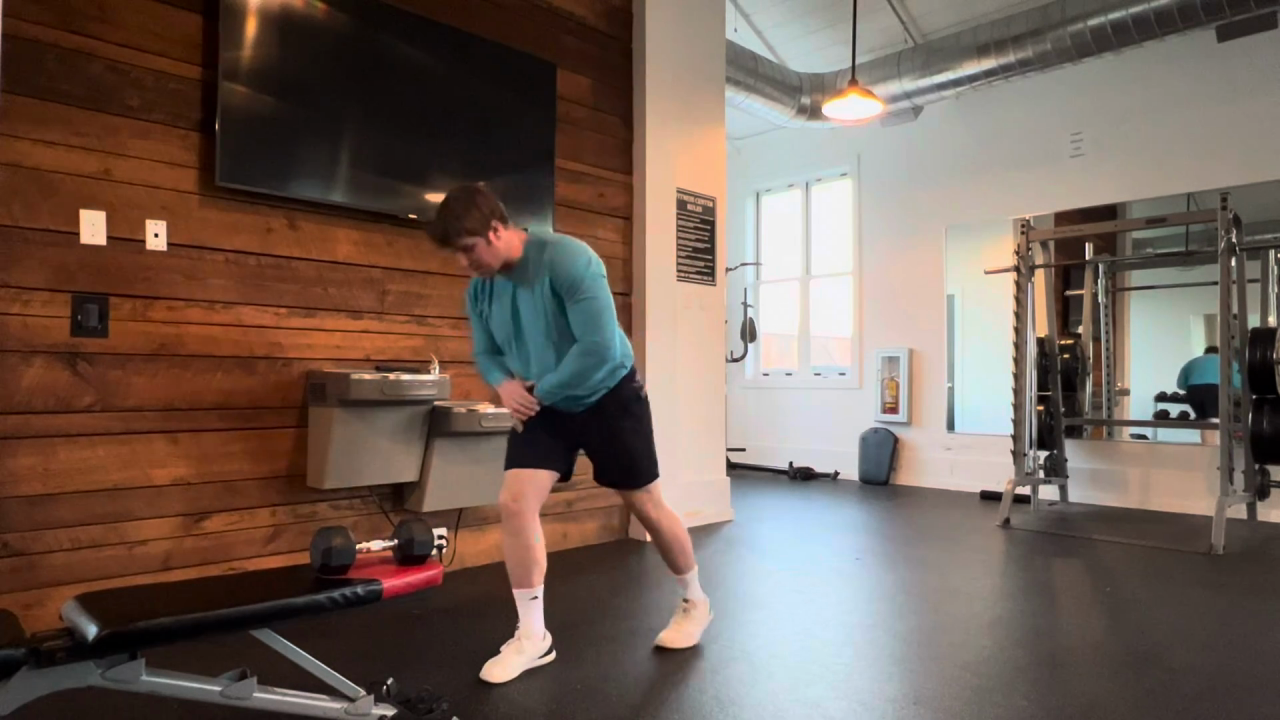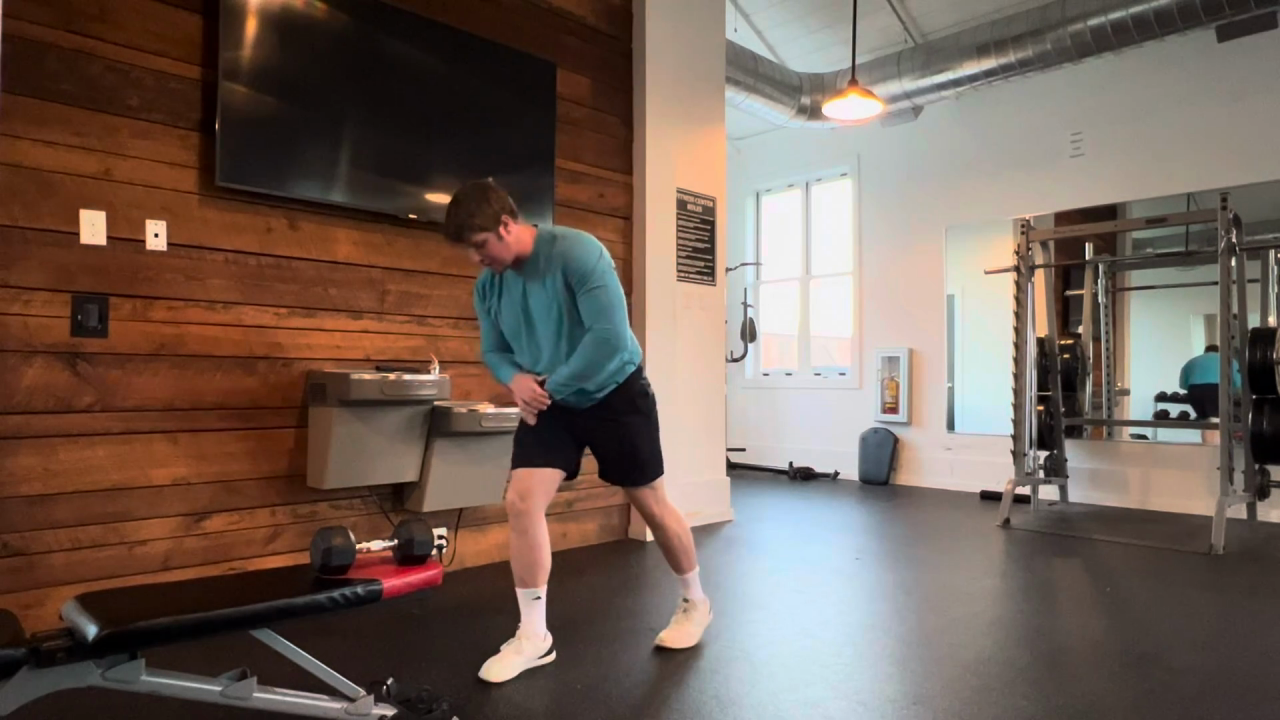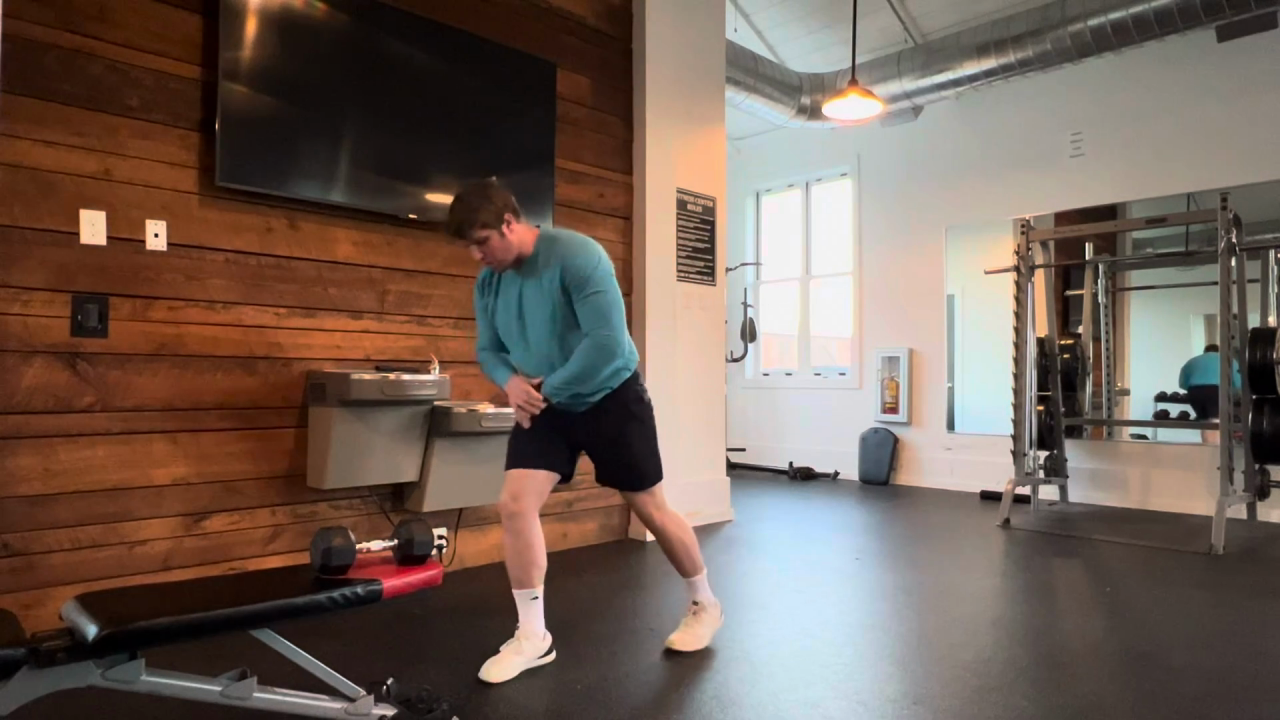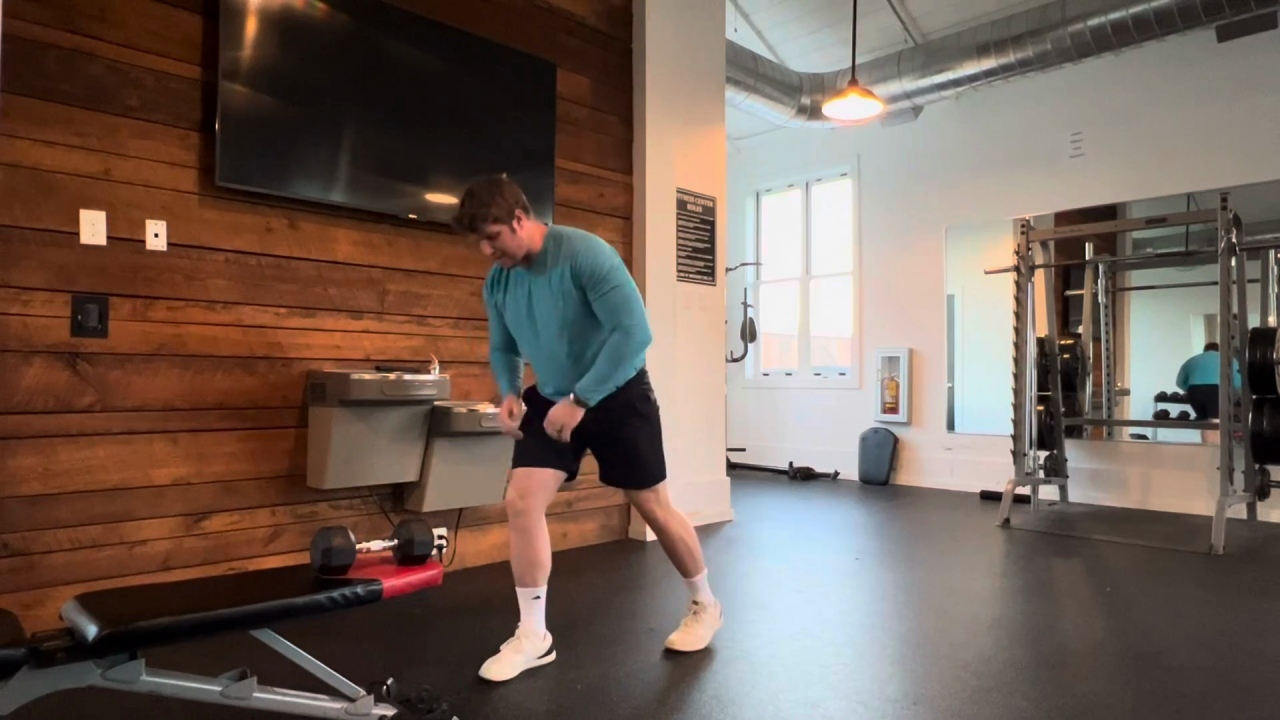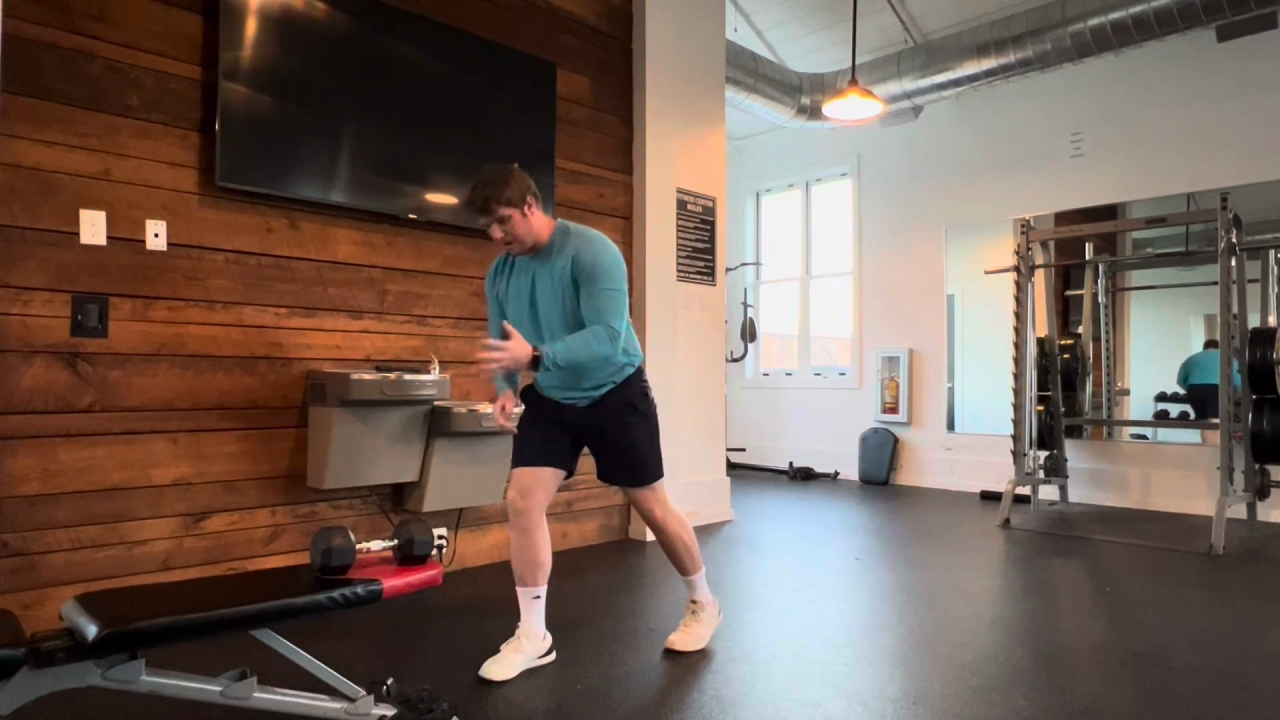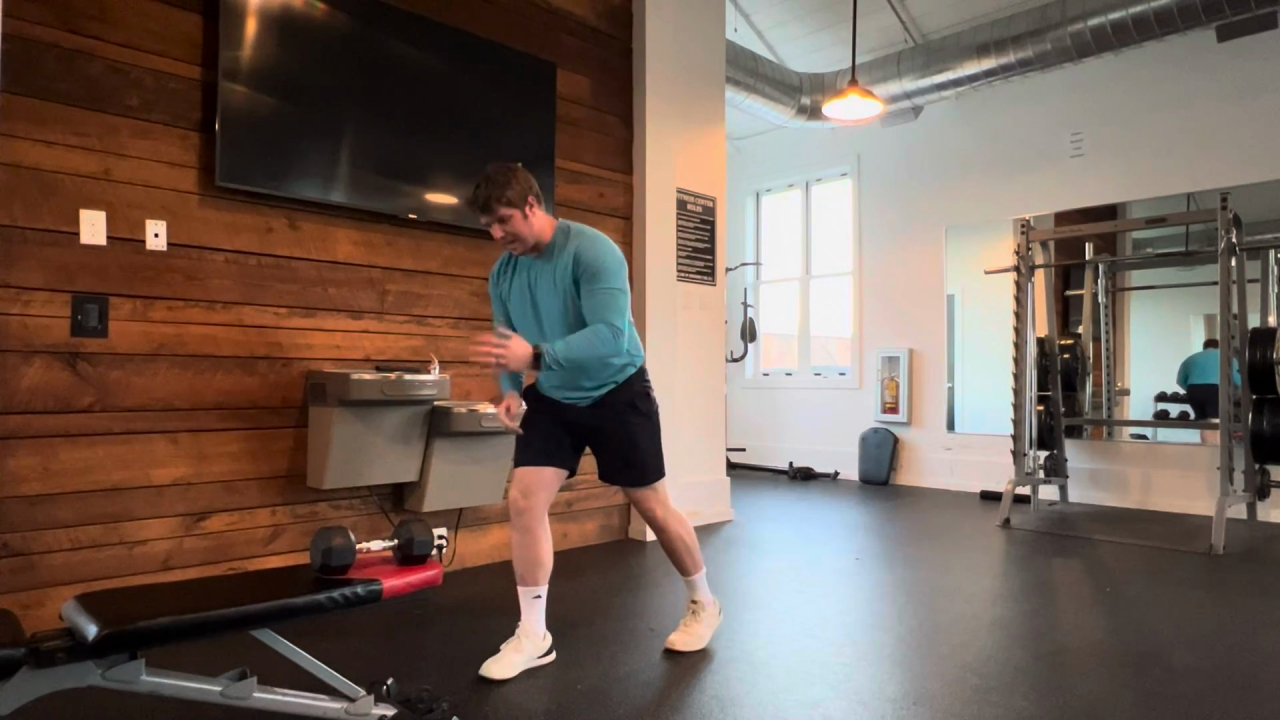
dt=0.4s
person 1, frame 1
left shoulder: (567, 259)
right shoulder: (480, 290)
left elbow: (599, 346)
right elbow: (485, 353)
left wrist: (539, 391)
right wrist: (505, 385)
left hip: (609, 396)
right hip: (544, 409)
left knee: (646, 505)
right knee: (514, 505)
left ankle: (694, 602)
right ankle: (532, 637)
person 1, frame 2
left shoulder: (576, 252)
right shoulder: (488, 285)
left elbow: (612, 336)
right elbow: (493, 350)
left wrist: (552, 386)
right wrist: (516, 378)
left hip: (615, 392)
right hip: (550, 404)
left knee: (650, 504)
right knee: (521, 503)
left ankle: (695, 602)
right ankle: (533, 636)
person 1, frame 3
left shoulder: (576, 255)
right shoulder: (488, 284)
left elbow: (609, 341)
right elbow: (488, 349)
left wrist: (548, 389)
right wrist: (510, 380)
left hip: (612, 397)
right hip: (547, 407)
left knee: (650, 509)
right knee: (514, 505)
left ankle: (704, 604)
right ankle: (532, 637)
person 1, frame 4
left shoulder: (585, 254)
right shoulder: (497, 282)
left elbow: (634, 331)
right elbow: (503, 348)
left wrist: (581, 400)
right wrist: (509, 393)
left hip: (619, 396)
right hip: (553, 402)
left knee: (653, 508)
right knee: (521, 503)
left ankle: (705, 605)
right ankle: (533, 636)
person 1, frame 5
left shoulder: (590, 250)
right shoulder: (500, 272)
left elbow: (609, 336)
right elbow: (501, 345)
left wrist: (533, 358)
right wrist: (506, 388)
left hip: (615, 393)
right hip: (550, 399)
left knee: (651, 506)
right knee: (521, 502)
left ankle: (703, 604)
right ankle: (533, 637)
person 1, frame 6
left shoulder: (592, 250)
right shoulder: (503, 272)
left elbow: (611, 335)
right elbow: (506, 344)
left wrist: (535, 357)
right wrist: (511, 388)
left hip: (617, 393)
right hip: (553, 400)
left knee: (652, 506)
right knee: (523, 502)
left ankle: (703, 604)
right ankle: (533, 636)
